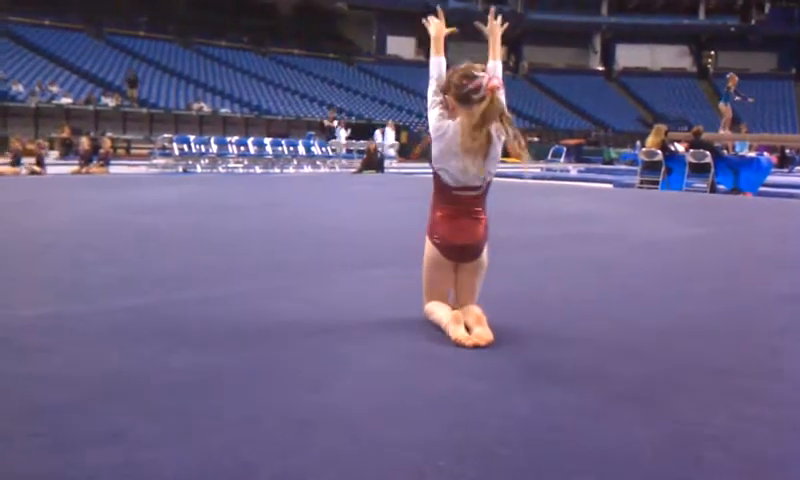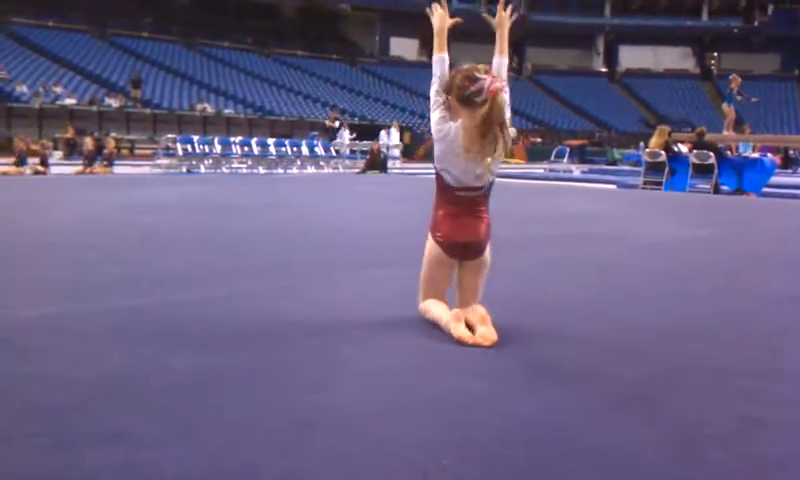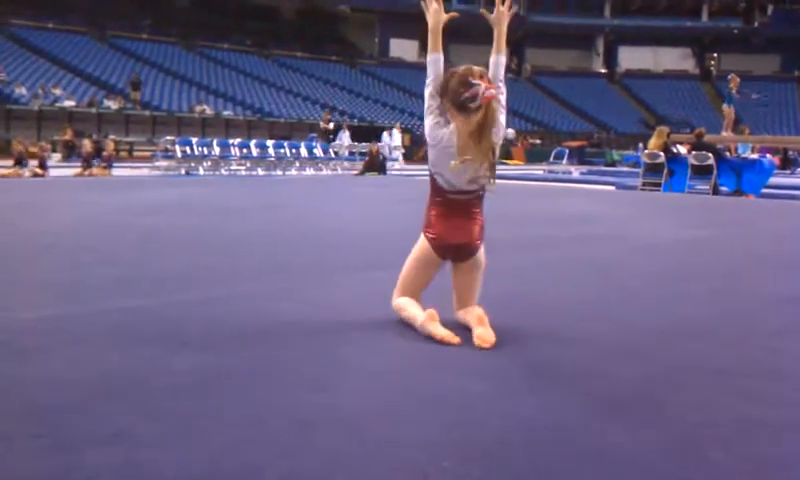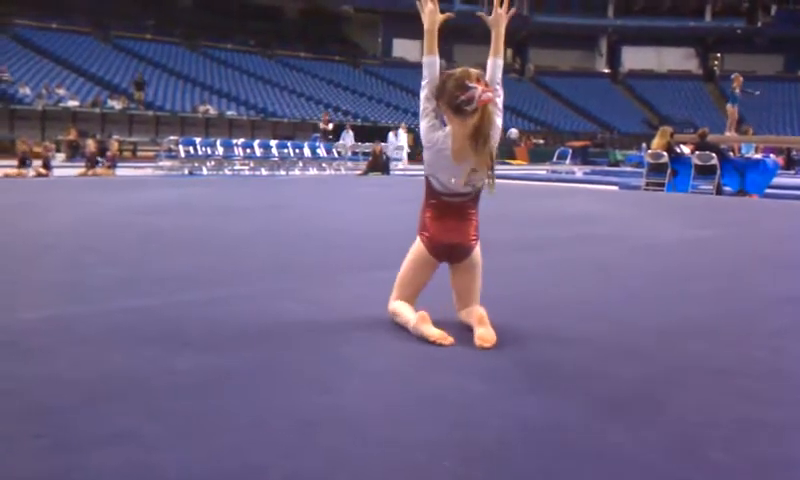
dt=0.1s
person 1, frame 1
left shoulder: (443, 131)
right shoulder: (497, 133)
left elbow: (434, 90)
right elbow: (496, 87)
left wrist: (437, 39)
right wrist: (495, 43)
left hip: (443, 230)
right hip: (476, 232)
left knee: (433, 303)
right knee: (467, 304)
left ankle: (450, 320)
right ankle: (472, 318)
person 1, frame 2
left shoulder: (444, 132)
right shoulder: (499, 134)
left elbow: (438, 84)
right elbow: (500, 84)
left wrist: (439, 32)
right wrist: (502, 34)
left hip: (444, 229)
right hip: (478, 231)
left knee: (429, 301)
right knee: (468, 305)
left ankle: (451, 320)
right ankle: (477, 317)
person 1, frame 3
left shoulder: (439, 136)
right shoulder: (493, 135)
left elbow: (432, 84)
right elbow: (497, 83)
left wrist: (434, 29)
right wrist: (500, 31)
left hip: (438, 231)
right hip: (472, 233)
left knee: (403, 299)
right knee: (467, 306)
left ankle: (425, 319)
right ankle: (478, 320)
person 1, frame 4
left shoulder: (434, 138)
right shoulder: (489, 137)
left elbow: (427, 84)
right elbow: (495, 87)
left wrist: (431, 29)
right wrist: (498, 33)
left hip: (432, 234)
right hip: (467, 235)
left knee: (397, 303)
right knee: (468, 306)
left ankle: (417, 321)
right ankle: (479, 318)
